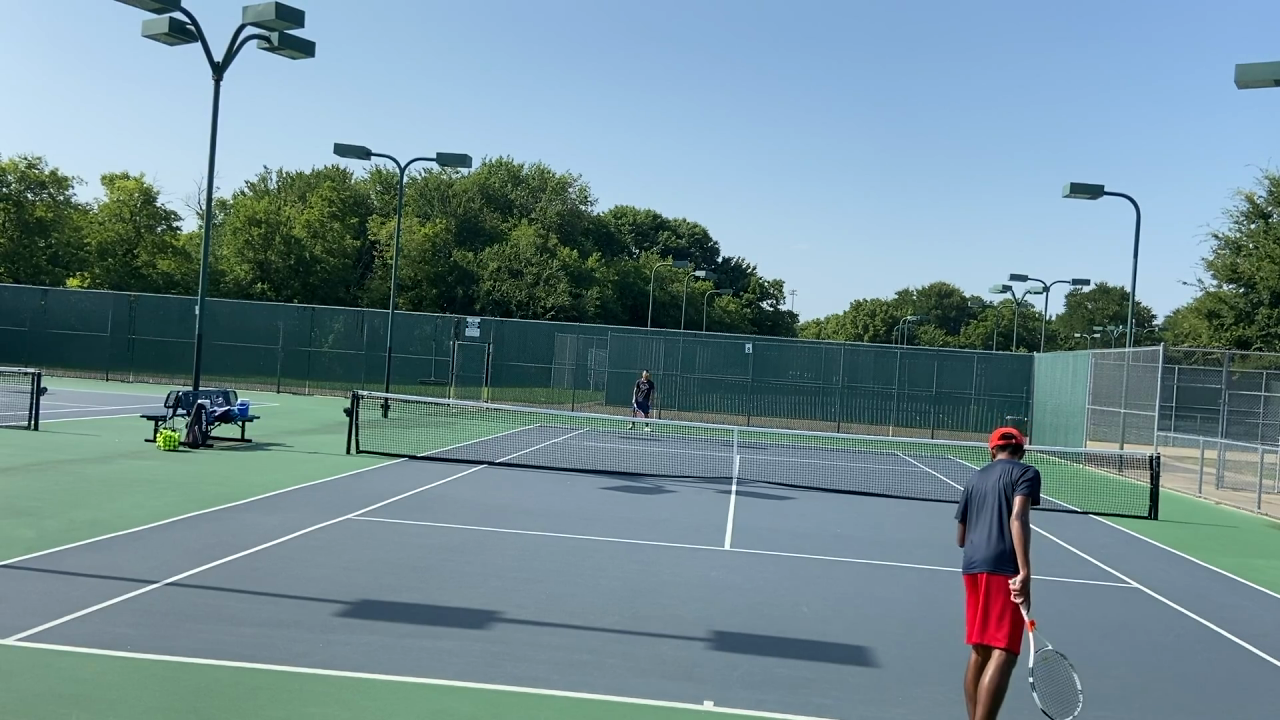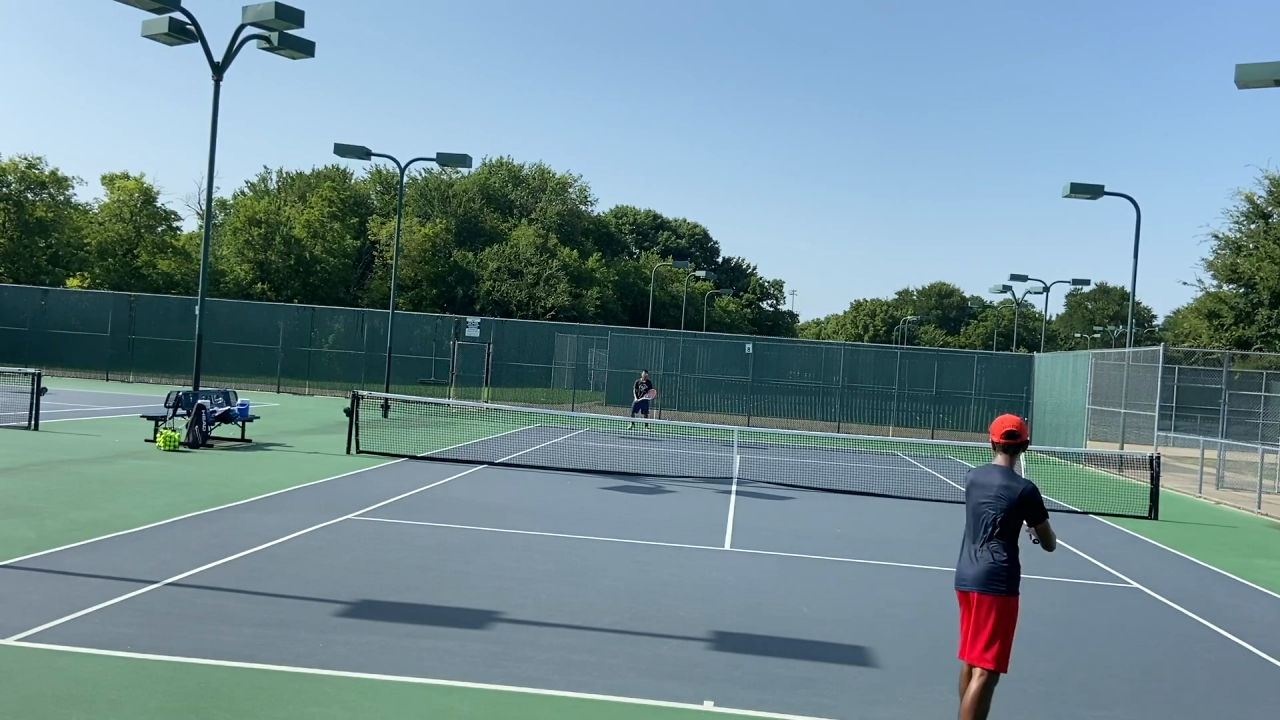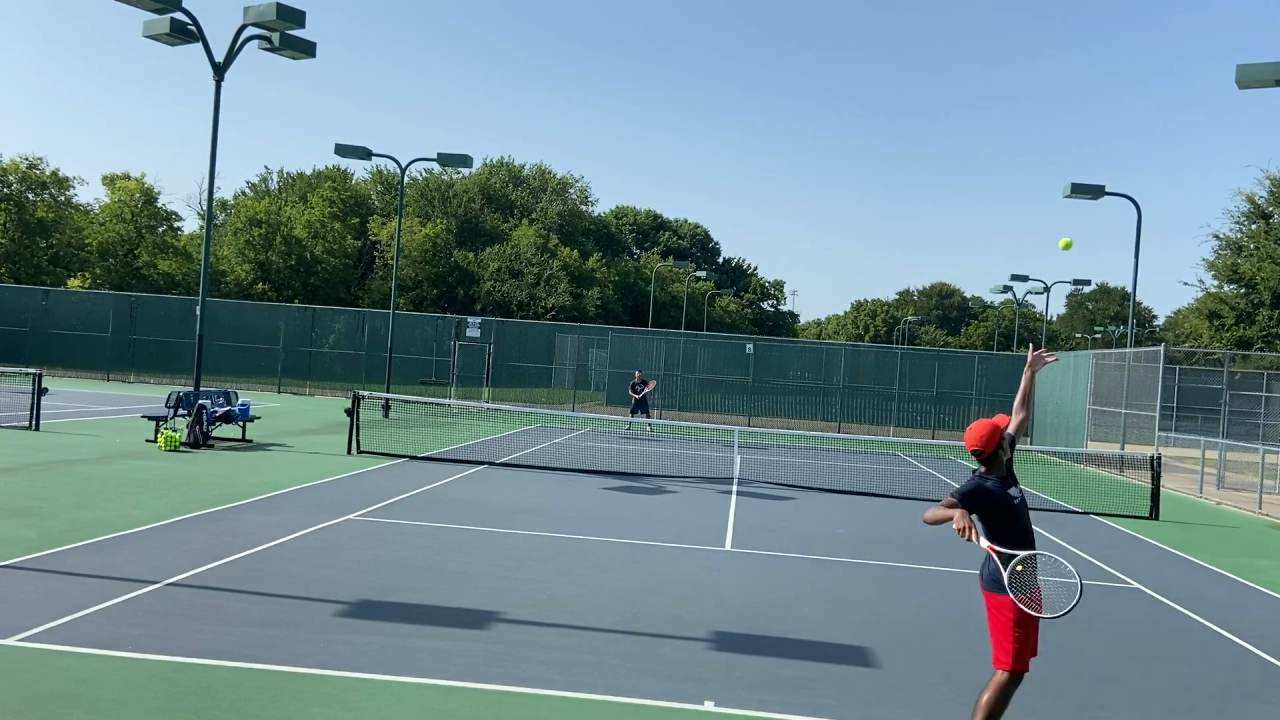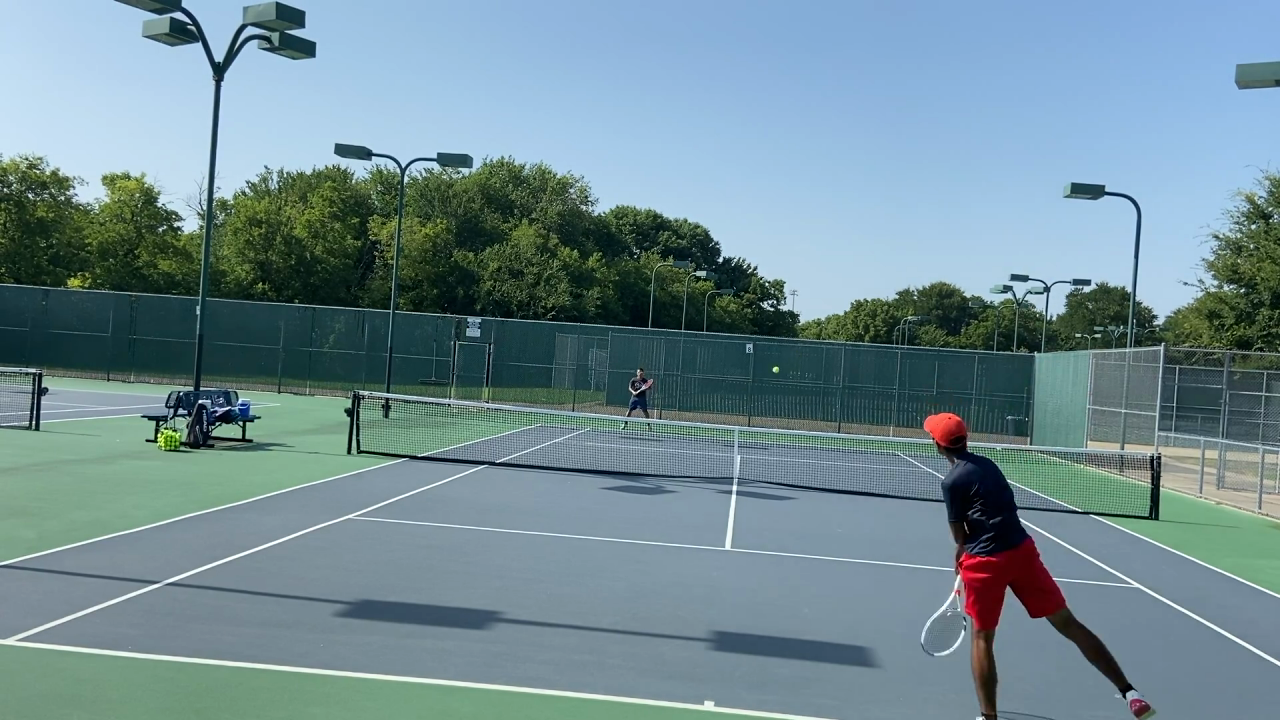
dt=1s
person 1, frame 1
left shoulder: (975, 478)
right shoulder: (1026, 473)
right elbow: (1018, 518)
right wrist: (1024, 571)
left hip: (972, 566)
right hip: (1002, 568)
left knee: (980, 651)
right knee: (1002, 654)
person 1, frame 2
left shoulder: (973, 477)
right shoulder: (1024, 489)
right elbow: (1048, 543)
right wrist: (1043, 533)
left hip: (966, 578)
right hip: (997, 583)
left knee: (971, 661)
right knee: (986, 672)
person 1, frame 3
left shoulder: (1002, 468)
right shoulder: (978, 488)
left elbow: (1020, 416)
right elbow: (930, 514)
left wrist: (1029, 372)
right wrist: (957, 514)
right hip: (1008, 588)
left knee: (1013, 666)
right knee: (1010, 672)
person 1, frame 4
left shoulder: (952, 483)
right shoulder: (986, 464)
left elbow: (960, 538)
left wrist: (959, 563)
left hip: (986, 561)
right hip: (1022, 550)
left knee: (982, 637)
right knee: (1067, 624)
right ankle: (1129, 693)
